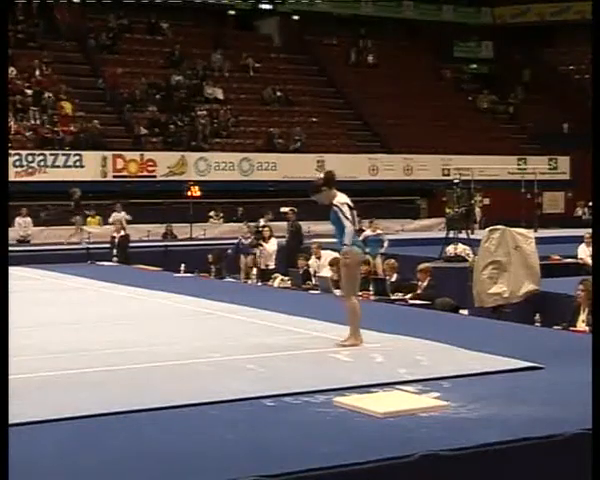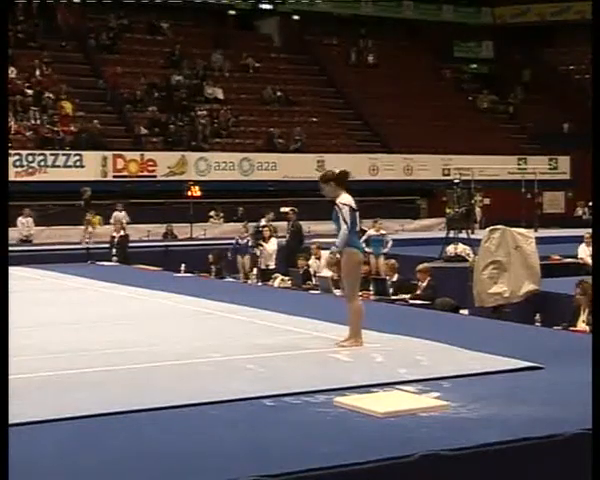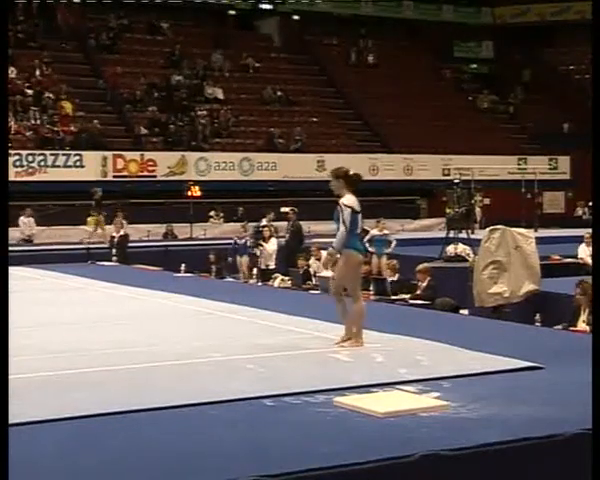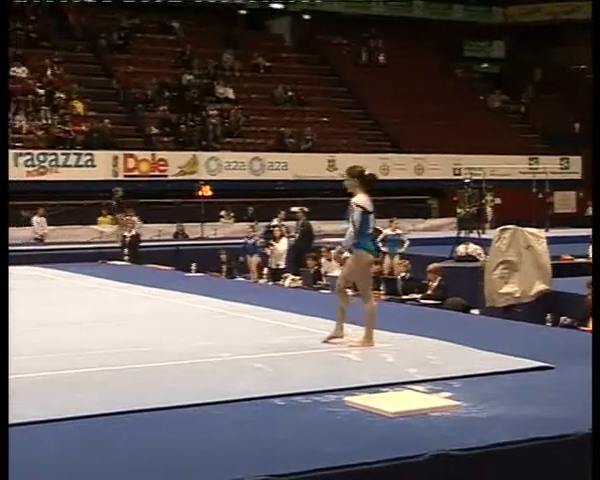
dt=0.2s
person 1, frame 1
left shoulder: (338, 203)
right shoulder: (340, 200)
left elbow: (349, 226)
left wrist: (345, 249)
left hip: (351, 249)
right hip: (352, 249)
left knee: (349, 294)
right knee: (350, 294)
left ankle: (355, 336)
right ankle: (354, 335)
person 1, frame 2
left shoulder: (341, 202)
right shoulder: (345, 200)
left elbow: (345, 229)
left wrist: (334, 251)
right wrist: (338, 252)
left hip: (350, 250)
right hip: (352, 249)
left knee: (352, 296)
right knee: (349, 295)
left ankle: (356, 337)
right ankle: (353, 334)
person 1, frame 3
left shoulder: (345, 202)
right shoulder: (351, 200)
left elbow: (343, 231)
left wrist: (331, 251)
right wrist: (336, 252)
left hip: (351, 251)
right hip: (349, 251)
left knee: (355, 296)
right knee: (335, 291)
left ankle: (357, 338)
right ankle: (349, 332)
person 1, frame 4
left shoulder: (357, 201)
right shoulder: (365, 199)
left elbow: (353, 230)
left wrist: (341, 248)
right wrist: (345, 248)
left hip: (362, 251)
right hip: (360, 250)
left knee: (366, 295)
right knee: (340, 287)
left ankle: (368, 338)
right ankle: (339, 329)
